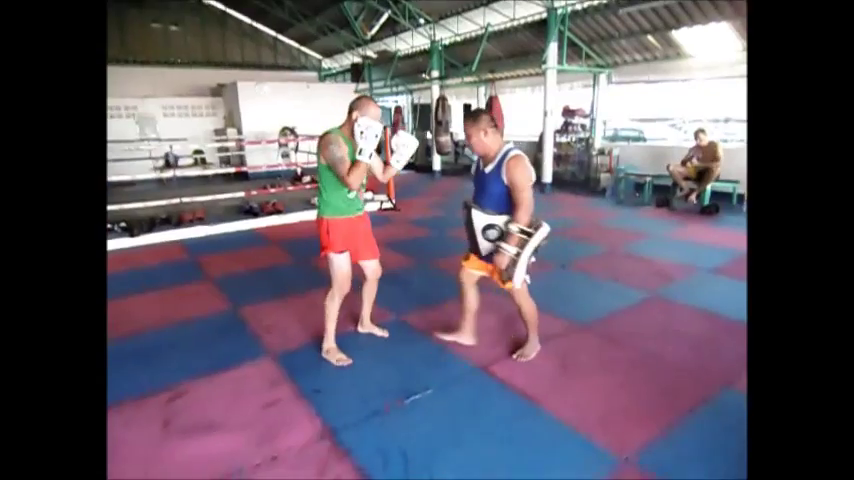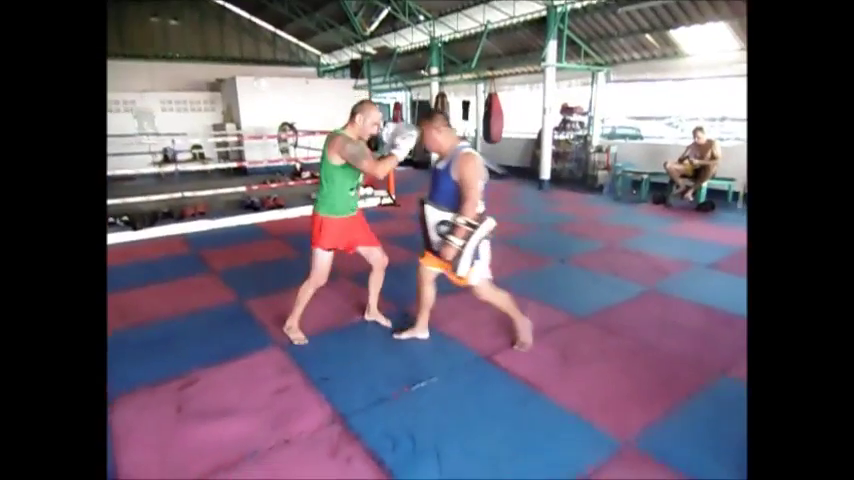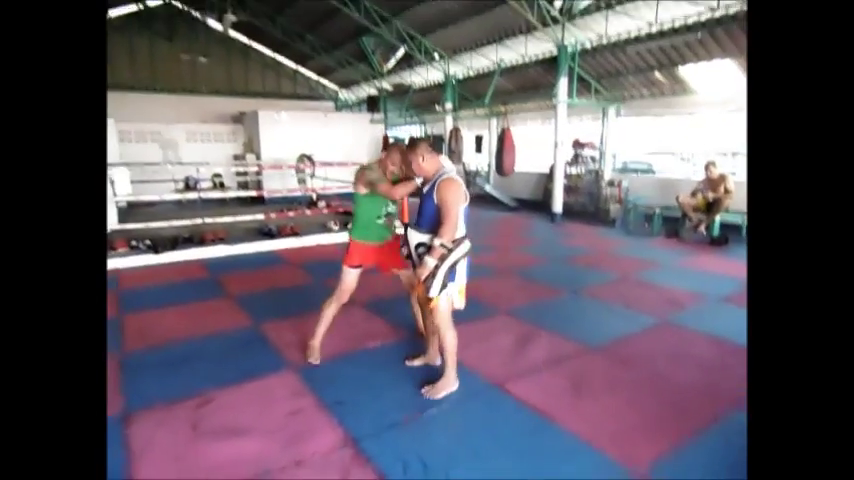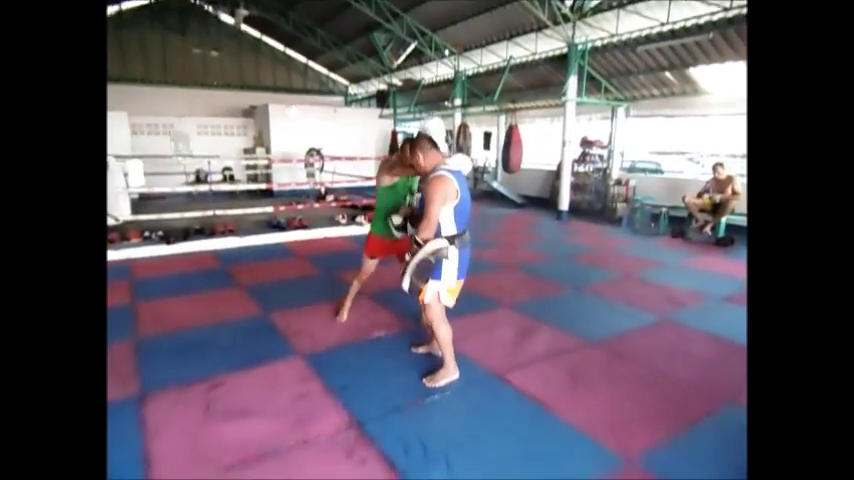
dt=0.3s
person 1, frame 1
left shoulder: (514, 162)
right shoulder: (482, 160)
left elbow: (524, 210)
left wrist: (506, 249)
left hip: (511, 240)
left knee: (518, 294)
right knee: (466, 277)
left ankle: (534, 340)
right ankle: (466, 332)
person 1, frame 2
left shoulder: (466, 159)
right shoulder: (443, 158)
left elbow: (471, 205)
left wrist: (454, 243)
left hip: (466, 236)
left knee: (483, 291)
right knee: (425, 275)
left ankle: (521, 322)
right ankle: (421, 327)
person 1, frame 3
left shoulder: (448, 183)
right shoulder: (434, 182)
left elbow: (449, 228)
left wrist: (428, 262)
right wrist: (426, 258)
left hip: (448, 262)
right hip: (436, 259)
left knee: (442, 318)
right knee: (428, 307)
left ankle: (450, 377)
right ankle: (431, 354)
person 1, frame 4
left shoulder: (437, 181)
right shoulder: (451, 174)
left elbow: (428, 226)
left wrist: (412, 254)
left hip: (444, 256)
right hip: (447, 252)
left knee: (434, 312)
right knee: (429, 303)
left ankle: (450, 367)
right ankle: (435, 344)
person 2, frame 1
left shoulder: (363, 141)
right shoulder: (331, 141)
left elbow: (383, 176)
right elbow: (351, 182)
left wrist: (401, 157)
right wrist: (366, 150)
left hip: (358, 218)
right hip: (334, 222)
left knee: (374, 273)
right knee: (342, 285)
left ankle: (365, 322)
right ankle: (329, 343)
person 2, frame 2
left shoulder: (357, 143)
right shoulder: (340, 142)
left elbow: (378, 169)
right elbow: (378, 172)
left wrist: (395, 149)
right wrist: (401, 149)
left hip: (352, 215)
right hip: (329, 220)
left knee: (381, 261)
right knee: (318, 279)
left ankle: (372, 310)
right ankle: (292, 322)
person 2, frame 3
left shoulder: (395, 175)
right shoulder: (367, 173)
right elbow: (394, 193)
left hip: (388, 241)
right hip: (362, 244)
left knee: (412, 282)
right knee: (342, 295)
left ankle: (421, 325)
right ankle: (315, 340)
person 2, frame 4
left shoulder: (413, 173)
right shoulder: (388, 167)
right elbow: (408, 171)
left hip: (404, 234)
right hip: (381, 235)
right knee: (364, 275)
right ankle: (346, 303)
